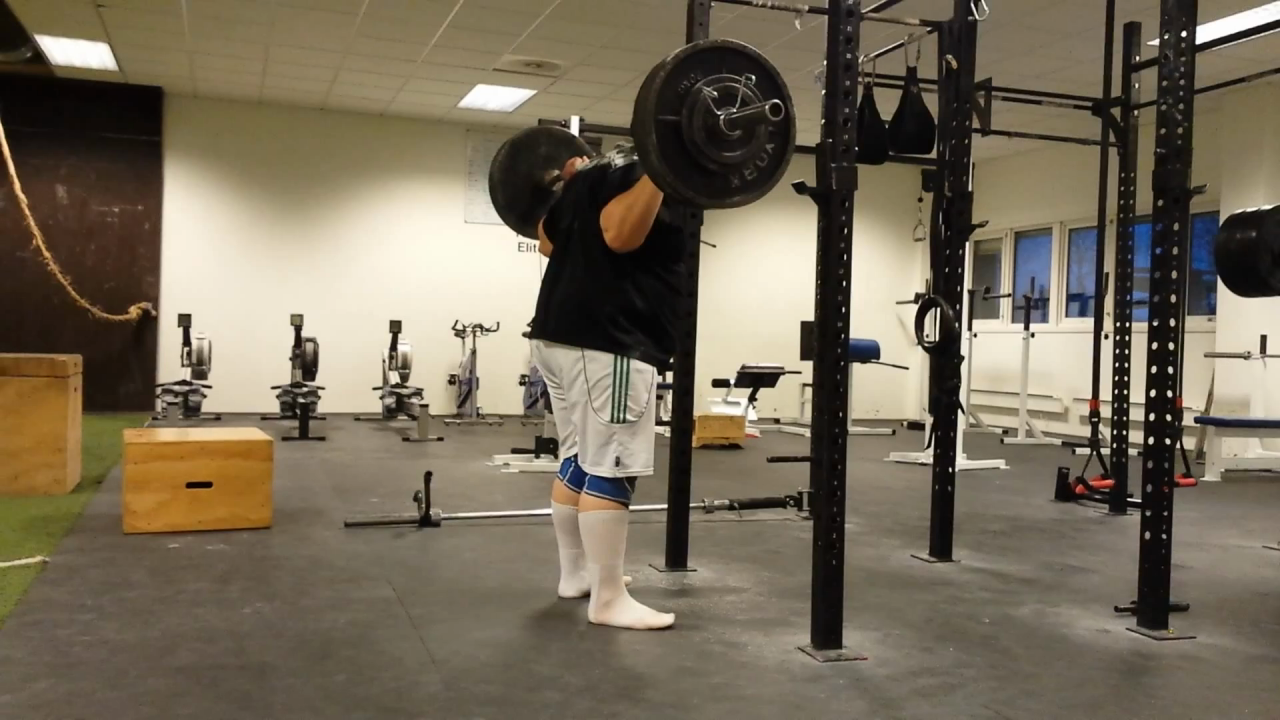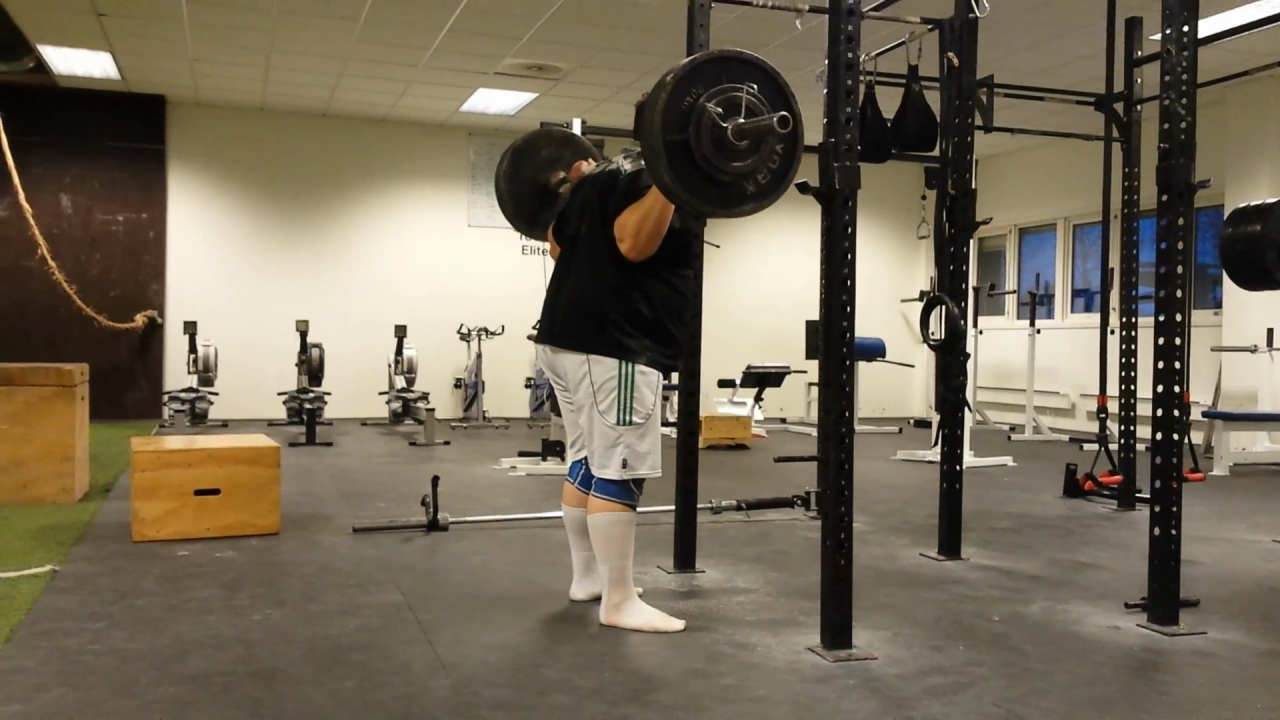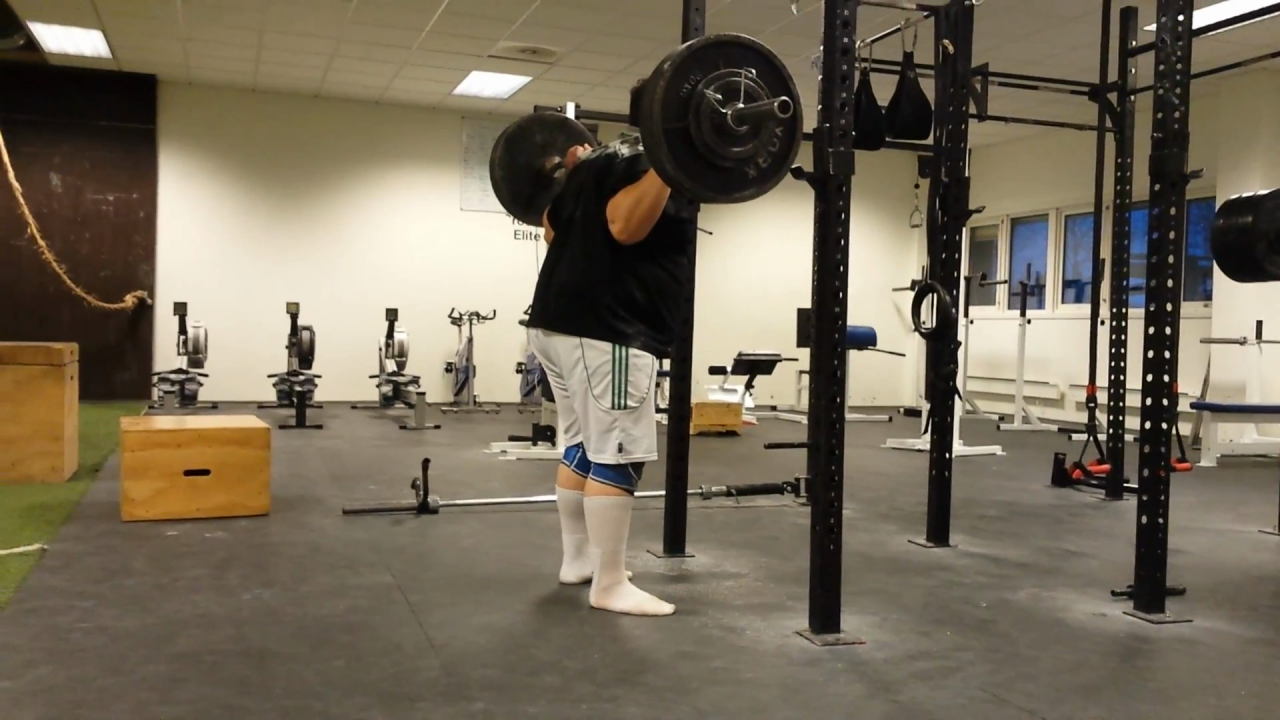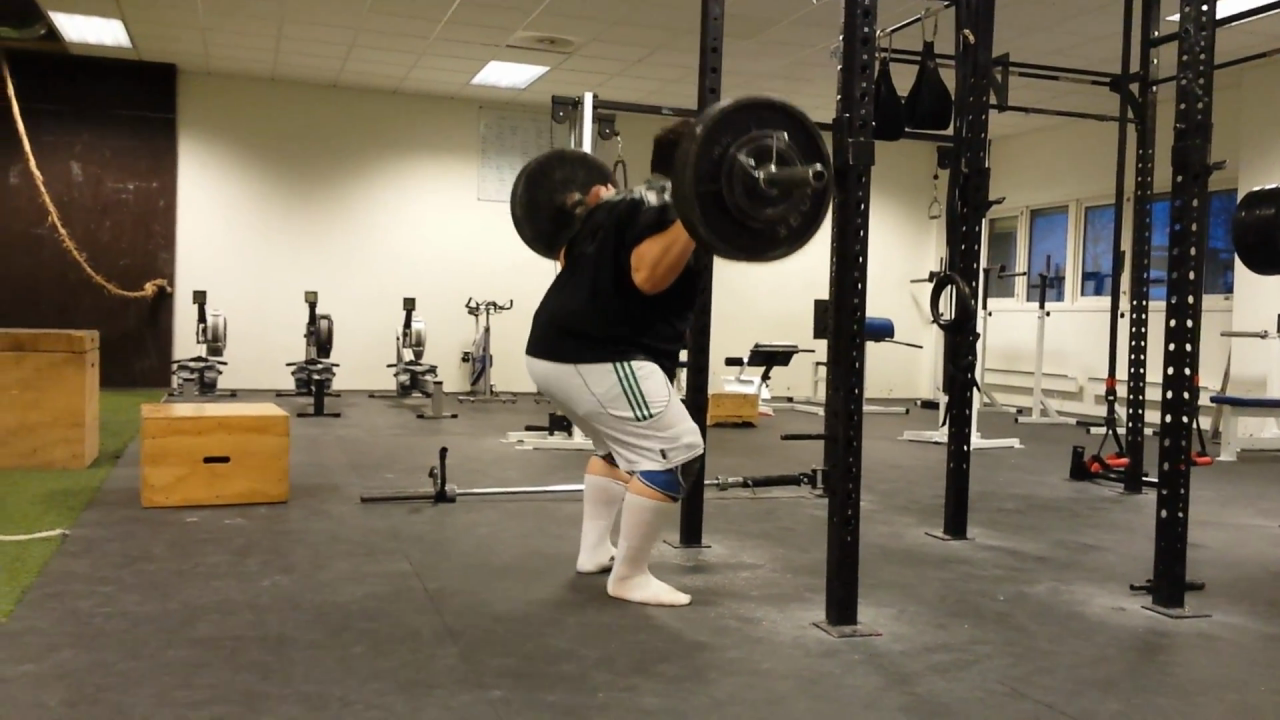
dt=1s
person 1, frame 1
left shoulder: (592, 174)
right shoulder: (637, 173)
left elbow: (548, 242)
right elbow: (620, 233)
left wrist: (569, 187)
left hip: (561, 335)
right hip: (606, 344)
left knee: (580, 461)
right knee: (610, 470)
left ankle: (577, 573)
right ankle: (609, 600)
person 1, frame 2
left shoulder: (600, 180)
right shoulder: (645, 182)
left elbow: (558, 246)
right elbow: (634, 242)
left wrist: (574, 191)
left hip: (568, 339)
right hip: (611, 347)
left knee: (588, 464)
right knee: (618, 472)
left ankle: (587, 577)
right ankle: (619, 601)
person 1, frame 3
left shoulder: (596, 165)
right shoulder: (641, 166)
left elbow: (553, 231)
right elbow: (626, 225)
left wrist: (570, 174)
left hip: (557, 323)
right hip: (605, 333)
left knee: (581, 448)
right knee: (615, 456)
left ankle: (578, 559)
right ankle: (610, 584)
person 1, frame 4
left shoulder: (615, 205)
right shoulder: (667, 211)
left elbow: (569, 261)
right elbow: (648, 276)
left wrist: (590, 211)
left hip: (550, 351)
right hip: (591, 356)
left knee: (620, 443)
right knee: (673, 452)
left ankle: (594, 550)
right ankle: (630, 576)
